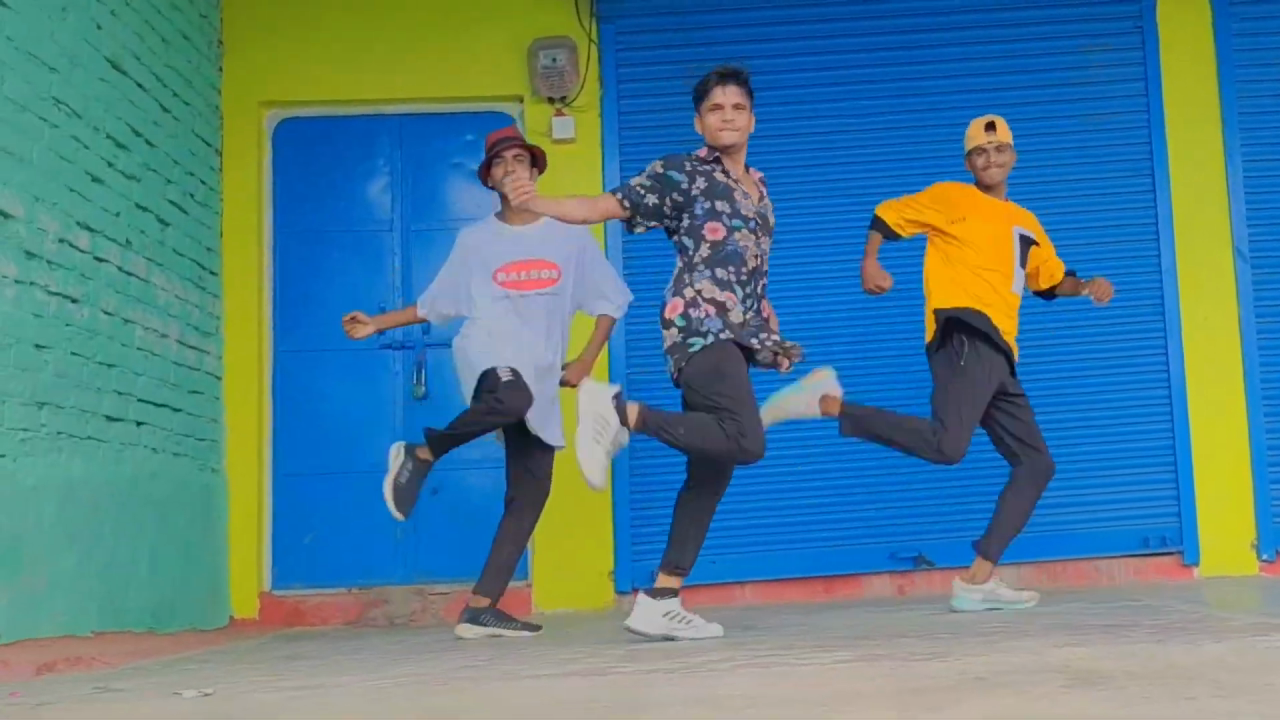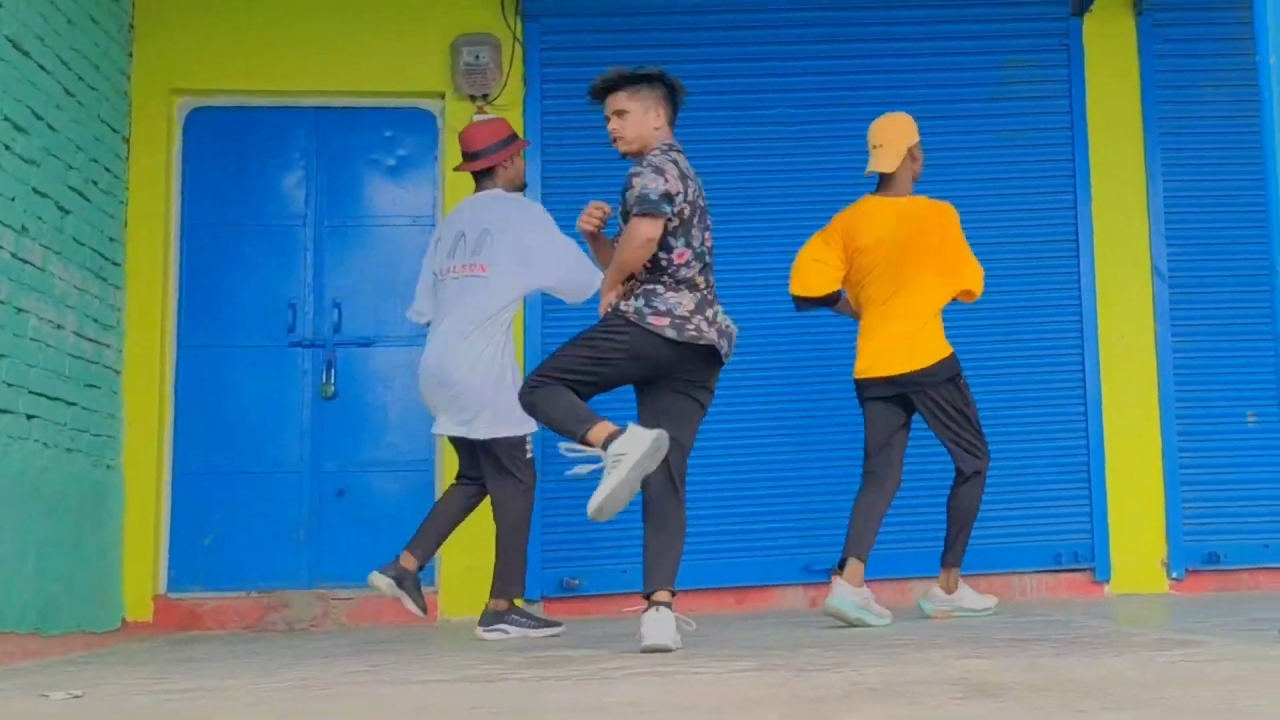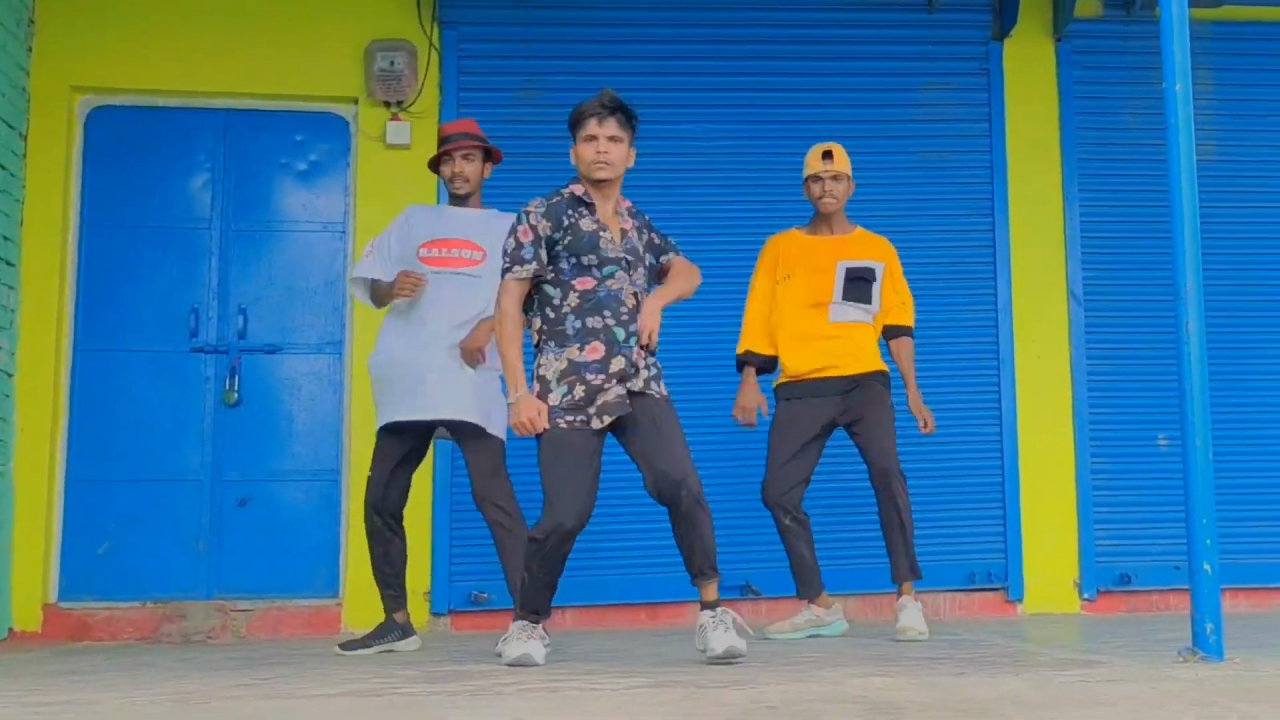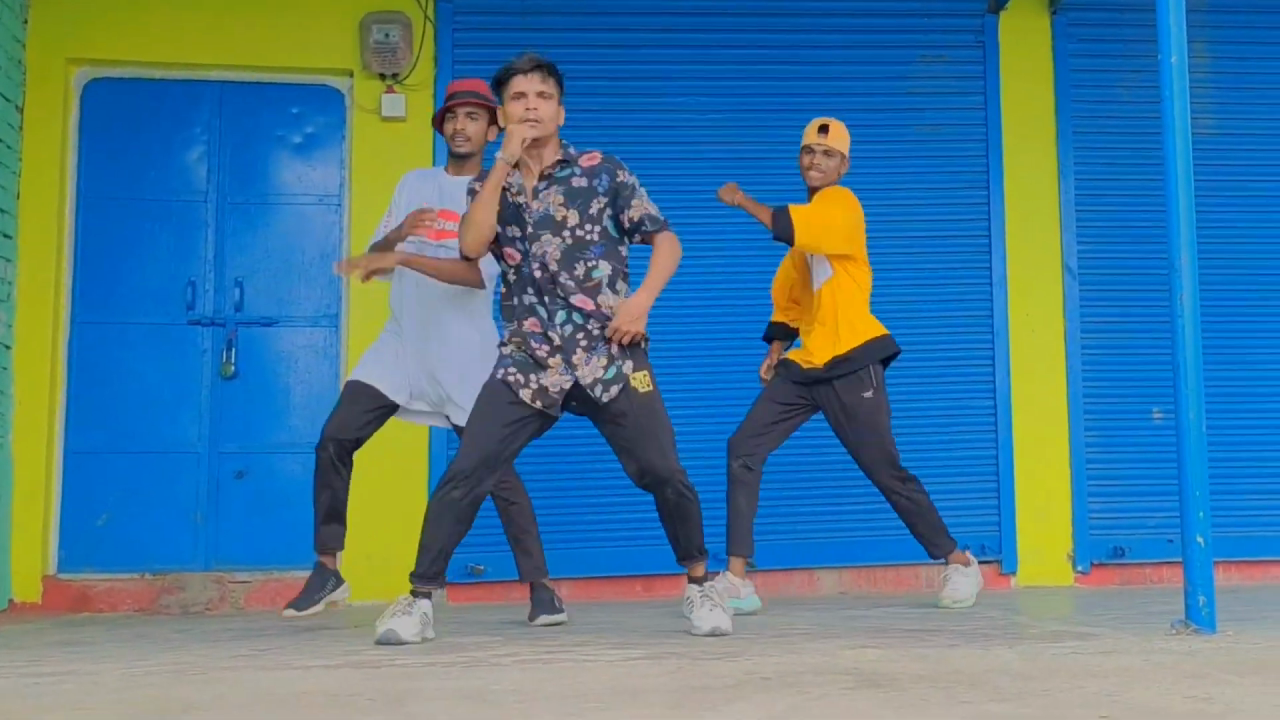
dt=0.4s
person 1, frame 1
left shoulder: (760, 190)
right shoulder: (680, 173)
right elbow: (610, 207)
left wrist: (767, 325)
right wrist: (539, 203)
left hip: (739, 339)
right hip: (703, 330)
left knee: (712, 471)
right knee: (741, 443)
left ankle: (660, 600)
right ankle: (617, 412)
person 1, frame 2
left shoulder: (651, 168)
right shoulder: (672, 172)
left elbow: (645, 234)
left wrist: (614, 283)
right wrist: (596, 235)
left hip: (652, 322)
right hip: (698, 341)
left knee: (540, 389)
right knee: (664, 481)
left ankle: (622, 442)
right ankle: (660, 612)
person 1, frame 3
left shoulder: (636, 224)
right shoulder: (546, 214)
left elbow: (687, 271)
right elbow: (509, 302)
left wrist: (656, 301)
right wrist: (519, 390)
left hip: (637, 379)
right hip: (569, 390)
left knee: (680, 485)
right knee: (565, 517)
left ankle: (714, 612)
right ankle: (528, 623)
person 1, frame 4
left shoulder: (600, 171)
right shoulder: (493, 182)
left elbow: (666, 241)
right elbow: (472, 246)
left wrist: (641, 300)
right wrist: (502, 165)
left hip: (607, 352)
right hip: (529, 357)
left knee: (662, 472)
right knee: (467, 472)
left ankle: (700, 584)
right ankle: (418, 599)
person 2, frame 1
left shoulder: (572, 237)
right shoulder: (474, 240)
left elbow: (610, 302)
right elbow: (436, 302)
left wrist: (586, 360)
right wrist: (378, 323)
left hip: (541, 381)
right hip: (491, 362)
left knee: (529, 497)
right knee: (510, 400)
left ankle: (481, 607)
right ankle: (420, 453)
person 2, frame 2
left shoulder: (450, 224)
right shoulder: (526, 217)
left elbow: (422, 310)
right elbow: (585, 285)
left hip: (443, 370)
right hip: (478, 375)
left knee: (474, 481)
right knee: (516, 479)
left ankle: (404, 569)
right ankle: (501, 607)
person 2, frame 3
left shoulder: (507, 227)
right shoulder: (411, 220)
right elbow: (369, 285)
left wrist: (487, 326)
right wrist: (392, 288)
left hip: (470, 381)
right hip: (408, 383)
left knee: (492, 493)
right knee: (381, 502)
right ankle: (396, 620)
person 2, frame 4
right shoulder: (413, 184)
left elbow: (480, 275)
right elbow: (374, 258)
left wrist: (400, 257)
right wrist: (396, 233)
left hip: (468, 357)
right hip: (400, 347)
left knee: (496, 472)
right knee: (334, 440)
left ankle: (539, 586)
right ankle: (326, 569)
person 3, frame 1
left shoulder: (1025, 223)
right shoulder: (953, 198)
left elbow: (1051, 279)
right elbow: (885, 218)
left wrist: (1085, 286)
right wrist: (870, 262)
left hip: (993, 353)
right hip: (964, 336)
left knee: (1036, 463)
right knee: (946, 446)
left ankle: (978, 579)
right ankle: (824, 401)
person 3, frame 2
left shoulder: (847, 222)
right shoulder: (939, 217)
left elbow: (806, 290)
right elbow: (969, 288)
left hip: (874, 370)
right hip: (927, 363)
left knee: (880, 476)
right knee: (974, 463)
left ankle: (850, 582)
right ankle: (948, 586)
person 3, frame 3
left shoulder: (879, 250)
right shoulder: (780, 249)
left elbow: (897, 327)
right elbow: (760, 322)
left wrist: (914, 394)
right wrist: (748, 381)
left hip: (864, 382)
right hip: (802, 390)
left knee: (886, 472)
right knee: (778, 493)
left ankle: (907, 596)
right ankle: (819, 608)
person 3, frame 4
left shoulder: (840, 202)
right shoulder: (802, 219)
left elbow: (790, 228)
left wrist: (742, 201)
right wrist: (774, 352)
left hip: (852, 362)
right hip: (804, 368)
left knee: (884, 471)
right knee: (742, 452)
left ankle: (956, 562)
right ankle: (736, 581)
